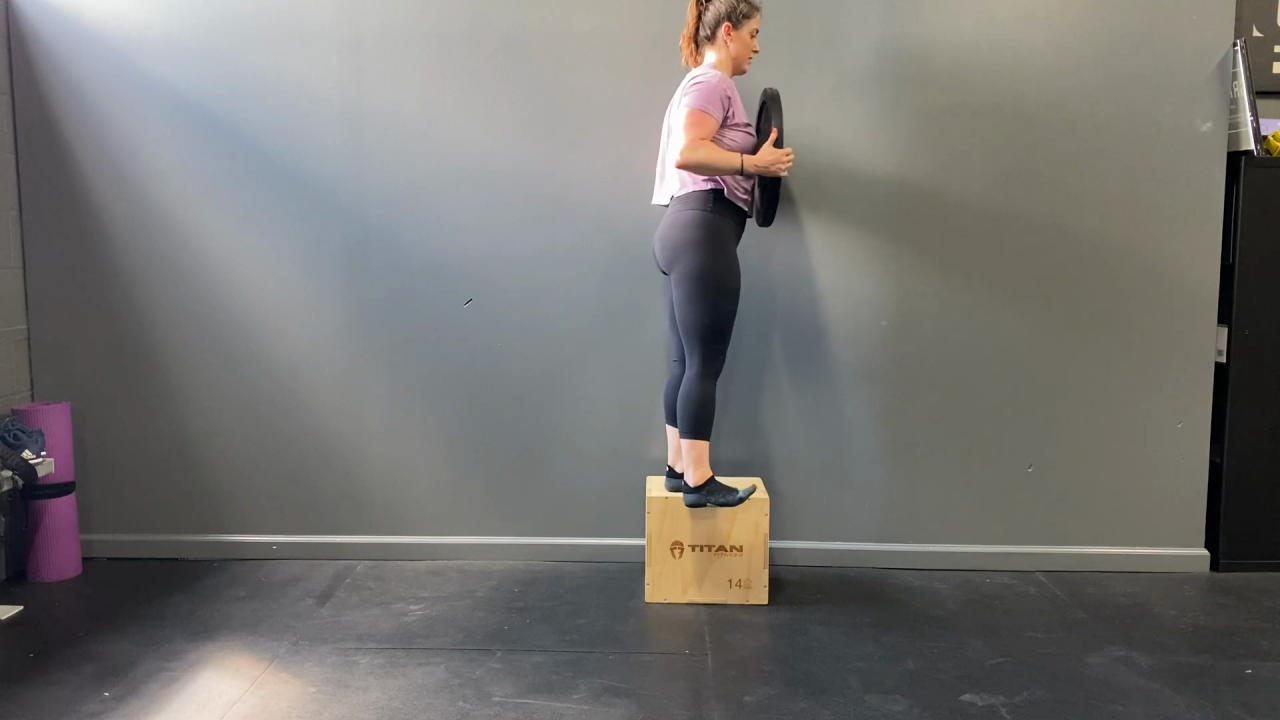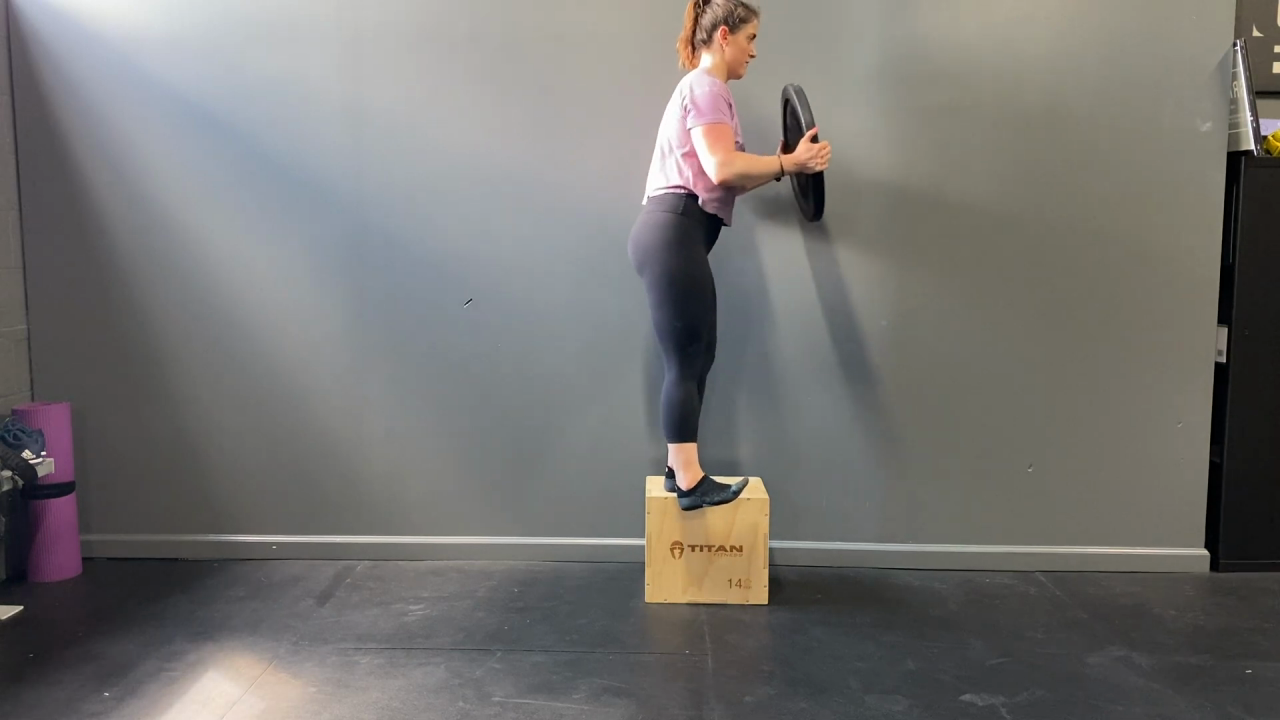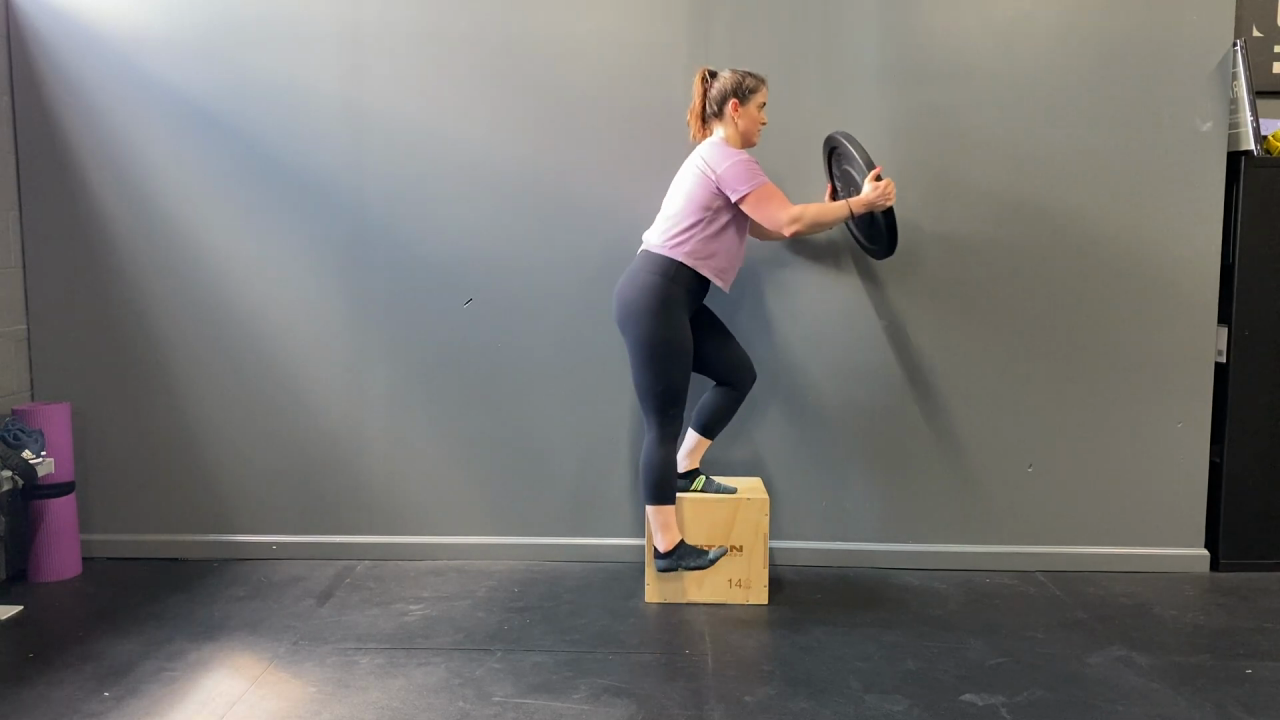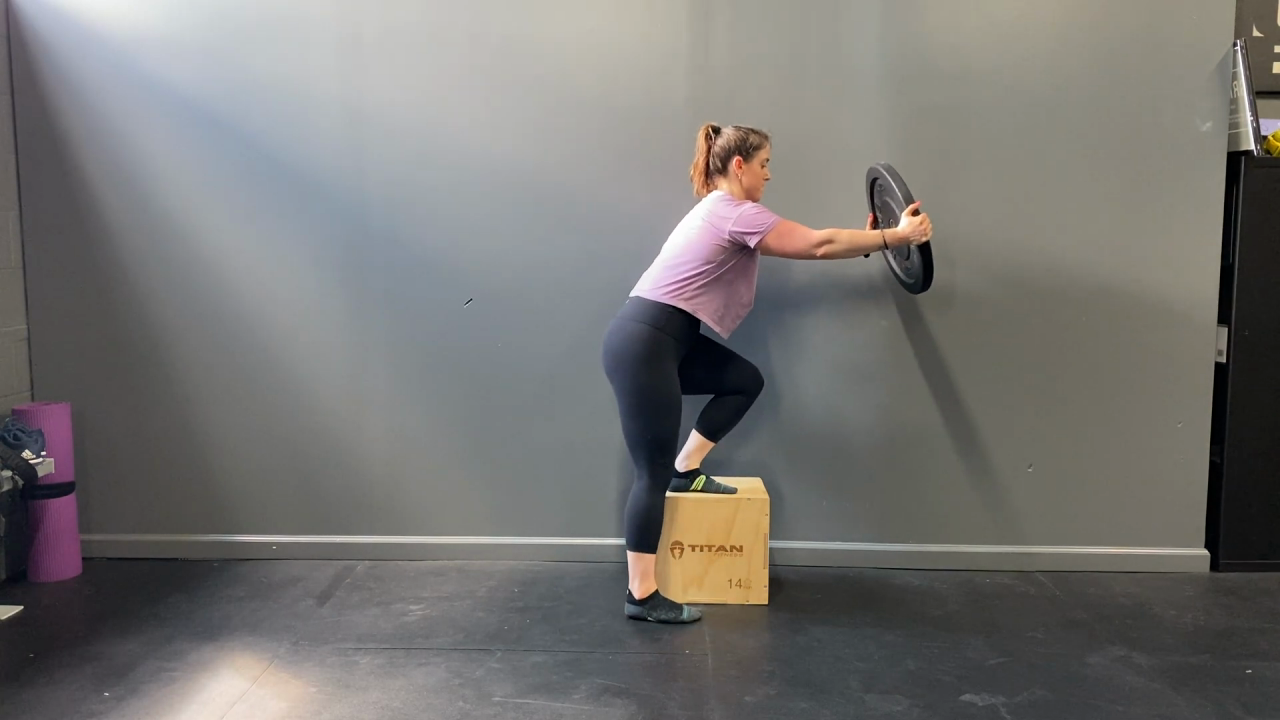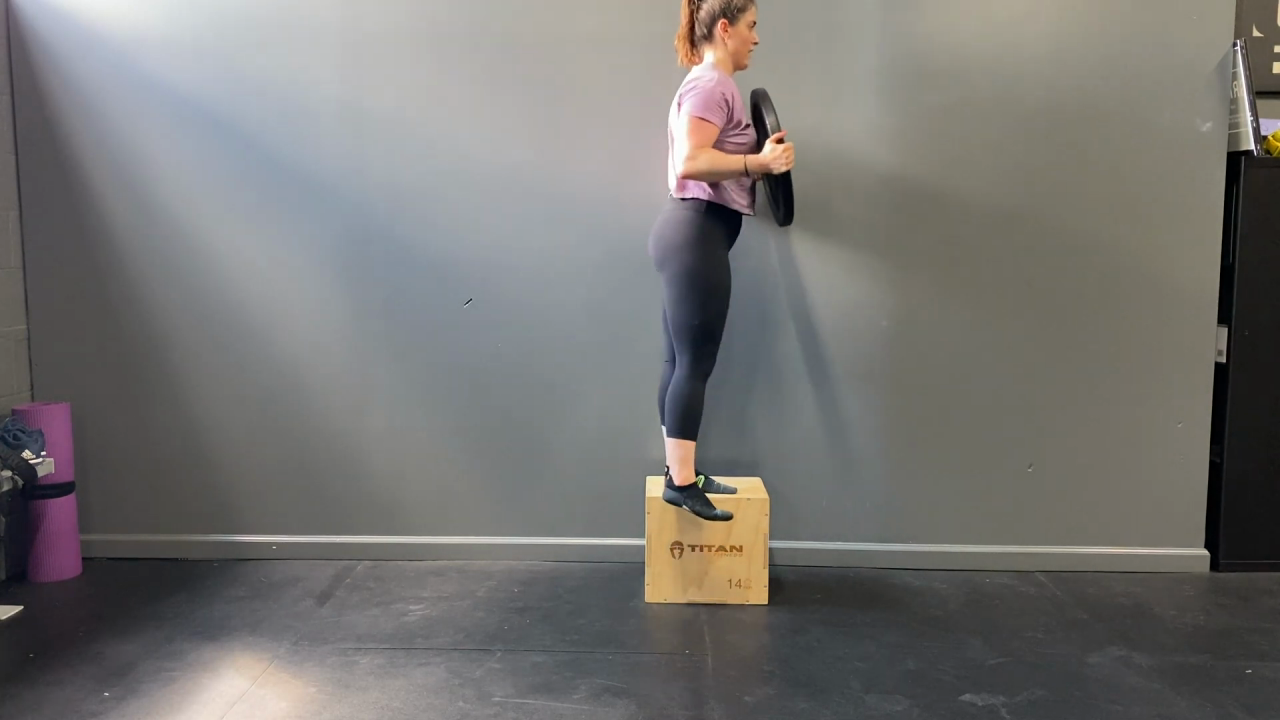
dt=1s
person 1, frame 1
left shoulder: (704, 85)
right shoulder: (711, 84)
right elbow: (686, 152)
left wrist: (758, 163)
right wrist: (754, 163)
left hip: (689, 229)
right hip: (702, 231)
left knee: (689, 360)
right knee: (705, 362)
left ankle: (679, 468)
right ankle: (698, 480)
person 1, frame 2
left shoulder: (703, 89)
right shoulder: (706, 88)
left elbow: (723, 180)
right elbow: (722, 168)
left wrist: (778, 167)
right wrist: (790, 163)
left hip: (677, 237)
right hip: (672, 236)
left knee: (696, 360)
right knee: (685, 364)
left ankle: (682, 470)
right ankle: (690, 483)
person 1, frame 3
left shoulder: (716, 157)
right shoulder: (728, 161)
left elbow: (767, 226)
right elbow: (788, 222)
left wrist: (830, 209)
right wrist: (860, 204)
left hip: (668, 296)
right hip: (653, 297)
left knee: (738, 374)
right knee: (664, 426)
left ankle: (684, 471)
right ankle: (667, 547)
person 1, frame 4
left shoulder: (722, 212)
right shoulder: (736, 214)
left elbow: (805, 245)
right elbow: (818, 245)
left wrist: (866, 238)
right wrist: (894, 237)
left hip: (659, 338)
right hip: (642, 345)
left knee: (746, 380)
right knee: (653, 472)
left ankle: (686, 469)
right ankle: (642, 595)
person 1, frame 5
left shoulder: (713, 85)
right shoulder: (710, 85)
right elbow: (689, 162)
left wrist: (759, 165)
right wrist: (758, 163)
left hip: (693, 233)
right hip: (695, 235)
left knee: (684, 362)
right knee: (695, 365)
left ankle: (678, 471)
right ankle: (683, 484)
